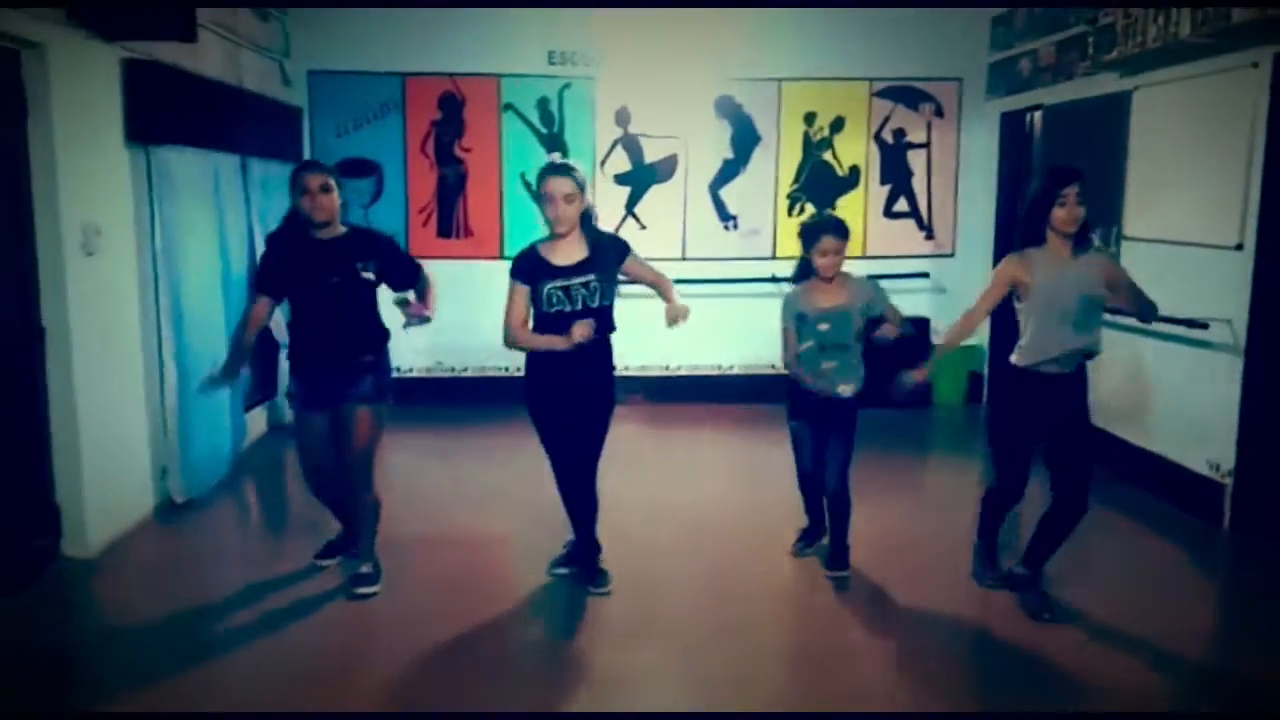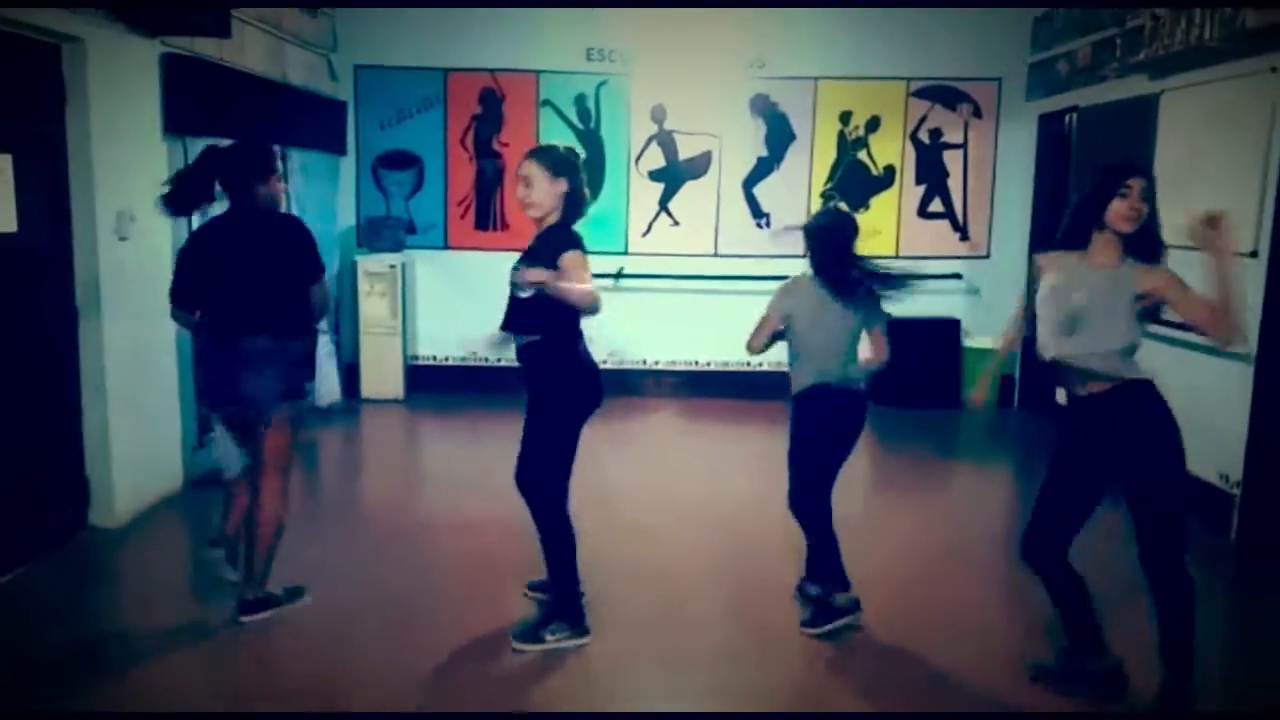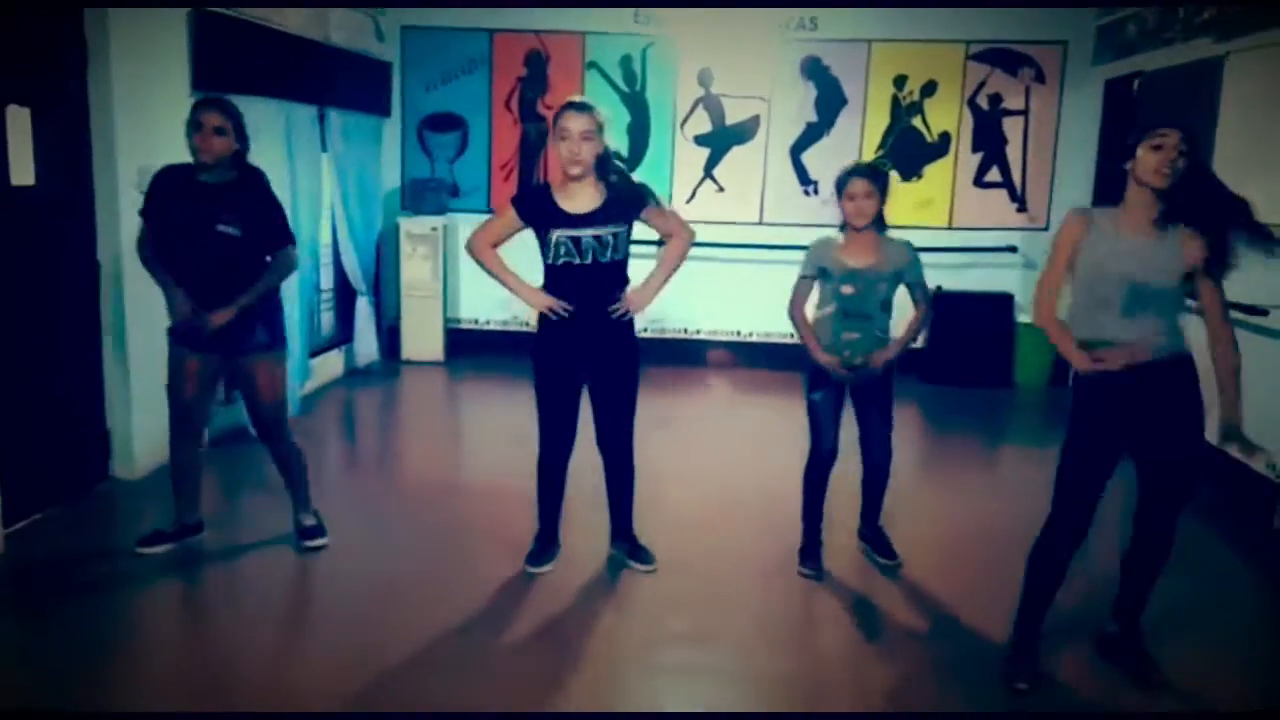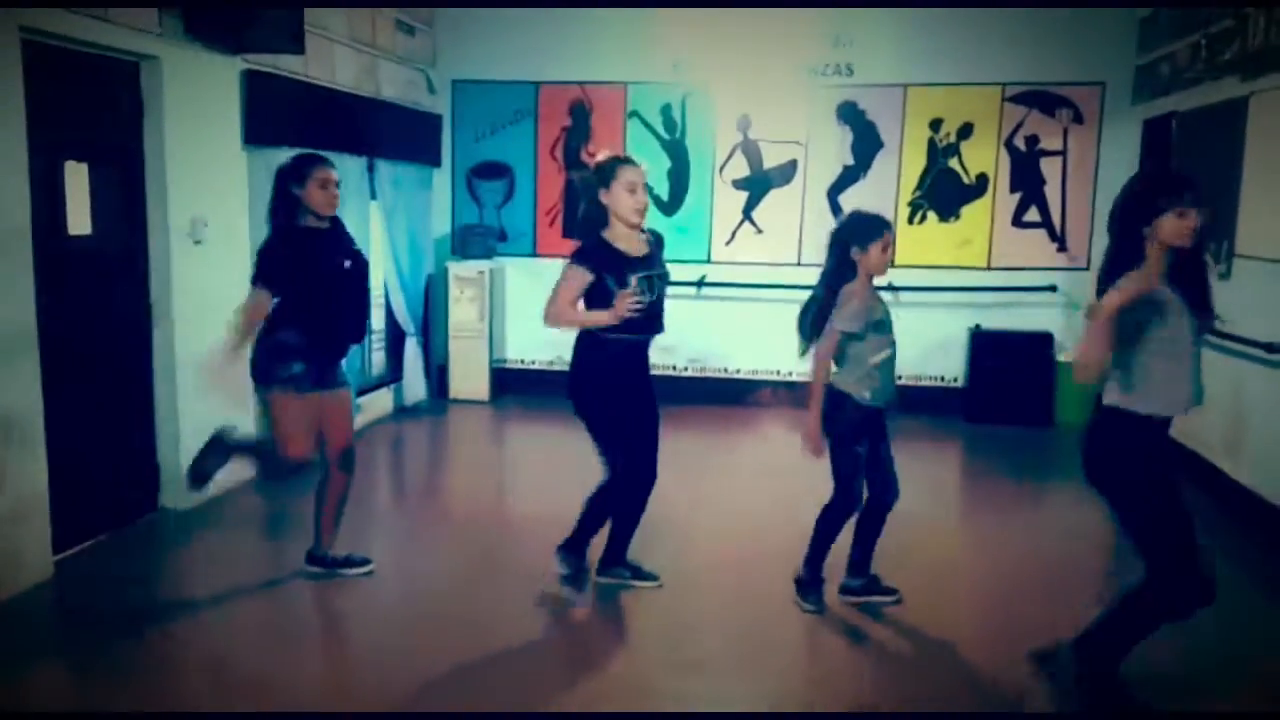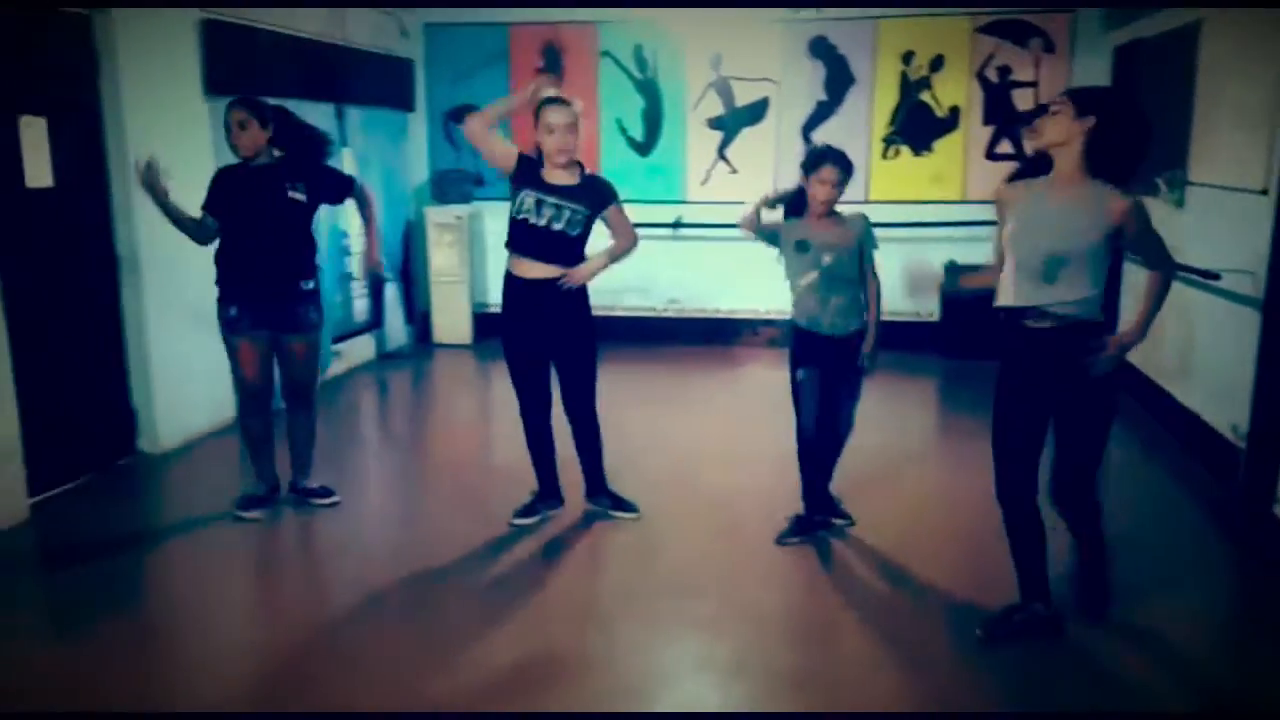
dt=1s
person 1, frame 1
left shoulder: (1101, 264)
right shoulder: (1020, 265)
left elbow: (1149, 311)
right elbow: (973, 318)
left wrist: (1131, 301)
right wrist: (930, 364)
left hip: (1071, 389)
right hip: (1023, 388)
left knee: (1074, 497)
right knee: (1010, 486)
left ankle: (1027, 573)
right ankle: (985, 548)
person 1, frame 2
left shoulder: (1146, 276)
right shoulder: (1050, 263)
left elbow: (1223, 328)
right elbow: (1023, 323)
left wrist: (1219, 254)
right wrist: (989, 374)
left hip: (1135, 421)
right hip: (1083, 424)
left knee: (1162, 561)
right knee: (1041, 545)
left ankle: (1178, 678)
right ankle: (1090, 654)
person 1, frame 3
left shoulder: (1193, 239)
right shoulder: (1083, 226)
left elbow: (1220, 327)
right elbow: (1045, 309)
left wrist: (1230, 411)
right wrist: (1078, 358)
left hip: (1171, 391)
right hip: (1105, 389)
left knee: (1157, 529)
right knee: (1067, 522)
left ankle: (1122, 632)
right ankle: (1023, 640)
person 1, frame 4
left shoulder: (1174, 284)
right shoulder: (1134, 290)
right elbow: (1086, 369)
right wrist: (1116, 310)
left hip: (1134, 441)
right hip: (1128, 445)
left knee: (1169, 570)
right knee: (1189, 582)
left ankle: (1095, 671)
right ankle: (1079, 655)
person 1, frame 5
left shoulder: (1117, 204)
right shoulder: (1015, 195)
left elbow: (1162, 266)
left wrist: (1134, 331)
right wrist: (947, 282)
left hip: (1085, 356)
right hip: (1024, 351)
left knee: (1072, 487)
right knee: (1013, 485)
left ankle: (1091, 564)
right ankle: (1036, 603)
person 2, frame 1
left shoulder: (610, 249)
right shoulder: (527, 263)
left elbow: (662, 281)
right elbow: (512, 335)
left wrist: (673, 302)
right wrist: (565, 342)
left hip: (595, 375)
right hip: (546, 377)
left knee: (582, 467)
right knee: (565, 466)
left ankle: (585, 552)
right ankle: (583, 543)
person 2, frame 2
left shoulder: (558, 241)
right shoulder: (554, 240)
left elbow: (589, 298)
left wrist: (553, 282)
right wrist: (515, 328)
left hip: (559, 380)
right hip: (565, 376)
left knee: (546, 493)
right knee: (532, 479)
left ankle: (568, 616)
right ankle: (563, 577)
person 2, frame 3
left shoulder: (627, 195)
right shoulder: (534, 201)
left elbow: (681, 234)
right elbow: (478, 243)
left wrist: (649, 289)
right wrist: (524, 290)
left hip: (612, 330)
right hip: (559, 330)
left knee: (617, 441)
right knee: (556, 442)
left ankle: (623, 535)
right ankle: (547, 537)
person 2, frame 4
left shoulder: (654, 242)
right shoulder: (594, 253)
right elbow: (554, 313)
left wrist: (648, 315)
right wrist: (605, 315)
left hip: (636, 367)
right hip: (598, 368)
left knee: (641, 471)
right knee: (628, 471)
left ankle: (615, 559)
right ankle: (573, 549)
person 2, frame 5
left shoulder: (595, 189)
right shoulder: (520, 167)
left elbow: (627, 238)
right elbow: (474, 127)
left wrist: (596, 263)
right wrist: (521, 97)
left hip: (566, 304)
right hip: (518, 302)
left knee: (580, 406)
right knee: (533, 407)
left ankle: (598, 490)
right ankle: (548, 492)
person 3, frame 1
left shoulder: (372, 244)
right shoulder: (284, 251)
left elbow: (419, 279)
right elbow: (259, 310)
left wrist: (423, 306)
right wrist: (234, 364)
left hip: (364, 372)
right hip: (309, 375)
left knee: (356, 472)
right knee: (318, 474)
left ankle: (364, 559)
right ankle: (351, 527)
person 3, frame 2
left shoulder: (200, 241)
right shoulder: (289, 231)
left elbow: (183, 313)
right elbow: (319, 299)
right wrist: (299, 334)
left hip: (219, 368)
right hip: (276, 365)
left knee: (259, 460)
right knee: (273, 477)
left ankle: (230, 537)
right ankle: (253, 592)
person 3, frame 3
left shoulder: (252, 193)
right shoulder: (168, 183)
left elbow: (284, 260)
right elbow: (147, 243)
left wrist: (233, 308)
right wrist: (171, 290)
left hip: (251, 322)
right hip: (193, 323)
left knee: (272, 426)
right knee: (184, 424)
left ankle: (305, 513)
right ankle: (188, 521)
person 3, frame 4
left shoulder: (335, 231)
right shoulder: (286, 241)
right elbow: (260, 302)
right wrist: (231, 351)
left hip: (326, 360)
right hip: (287, 358)
left knee: (342, 455)
right knee: (294, 458)
left ankle: (323, 550)
right ankle: (225, 448)
person 3, frame 5
left shoulder: (300, 170)
right shoulder: (226, 180)
left elbow: (357, 191)
right elbow: (203, 233)
left wrist: (372, 240)
right wrist: (162, 198)
left hip: (295, 297)
right hip: (242, 302)
left knee: (301, 394)
right knee: (254, 396)
left ankle: (302, 480)
right ankle: (265, 482)
person 4, frame 1
left shoulder: (863, 290)
right shoulder: (795, 299)
left elbow: (900, 324)
right elbow: (789, 353)
left wrist: (894, 328)
right wrist: (804, 379)
left hip: (842, 402)
right hip: (803, 399)
left knee: (834, 482)
right knee: (807, 476)
left ankle: (838, 547)
right ankle: (815, 525)
person 4, frame 2
left shoulder: (793, 291)
right shoulder: (867, 290)
left elbow: (755, 345)
right elbow: (880, 354)
left wrist: (786, 332)
left hip: (815, 402)
right hip: (854, 402)
left knee: (803, 498)
right knee: (818, 493)
left ankle: (841, 596)
right ankle: (818, 582)
person 4, frame 3
left shoulder: (900, 253)
right shoulder: (823, 250)
left elbow: (924, 309)
right elbow: (796, 305)
left wrist: (893, 350)
right wrist: (816, 351)
left hip: (872, 368)
right hip: (827, 367)
left knee: (878, 455)
right knee: (823, 453)
left ankle: (870, 530)
right ankle: (810, 543)
person 4, frame 4
left shoulder: (862, 296)
right shoulder: (856, 299)
right elbow: (823, 356)
right wrist: (814, 415)
left hip: (869, 410)
right hip: (852, 409)
left knee: (884, 494)
right knee: (848, 498)
left ankle: (858, 577)
right ankle: (809, 576)
person 4, frame 5
left shoulder: (857, 225)
right shoulder: (786, 228)
left elbow: (871, 280)
right elbow: (750, 223)
left wrist: (872, 331)
right wrist: (768, 203)
left hip: (849, 342)
right hip: (806, 341)
left knee: (840, 426)
right knee: (810, 429)
left ankle: (822, 491)
right ankle: (813, 512)
